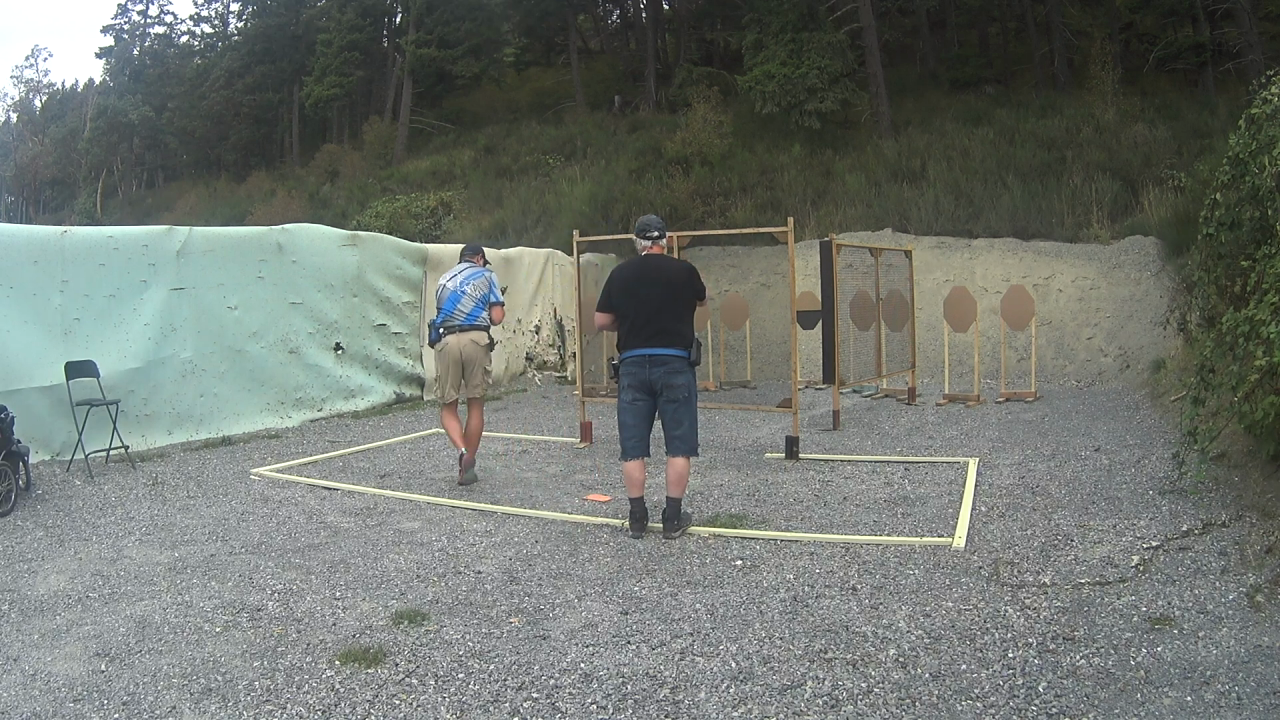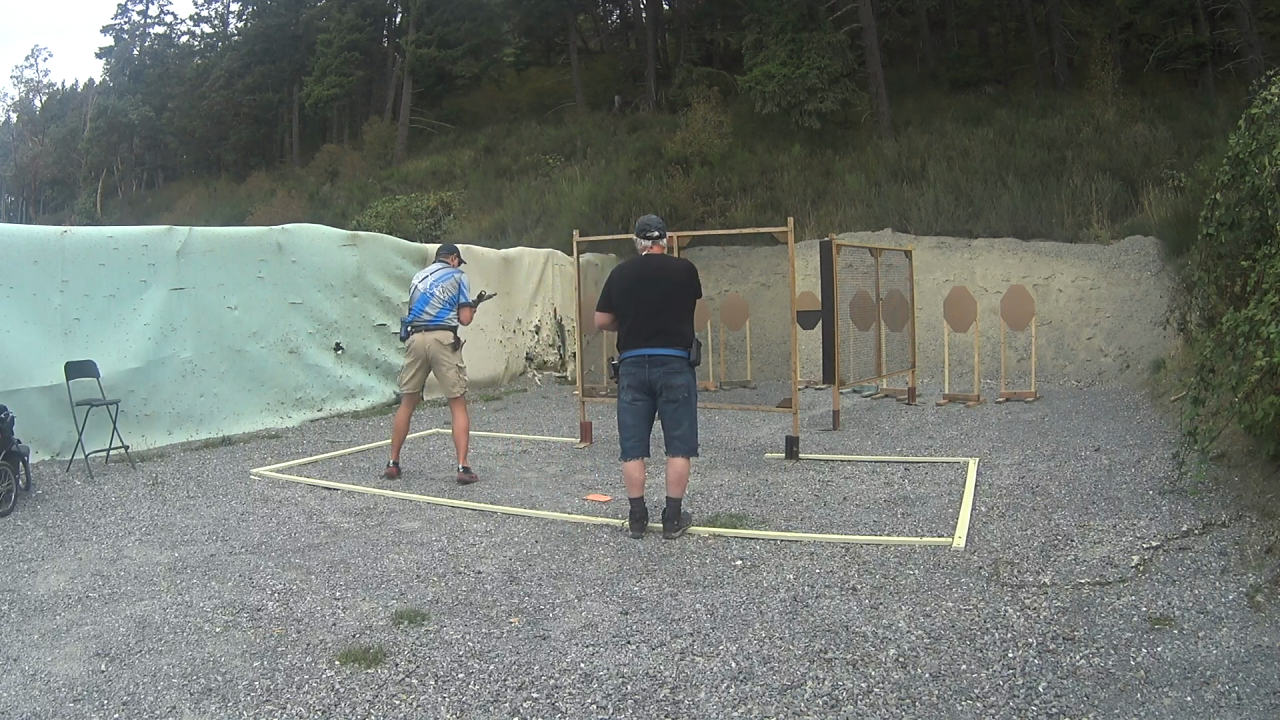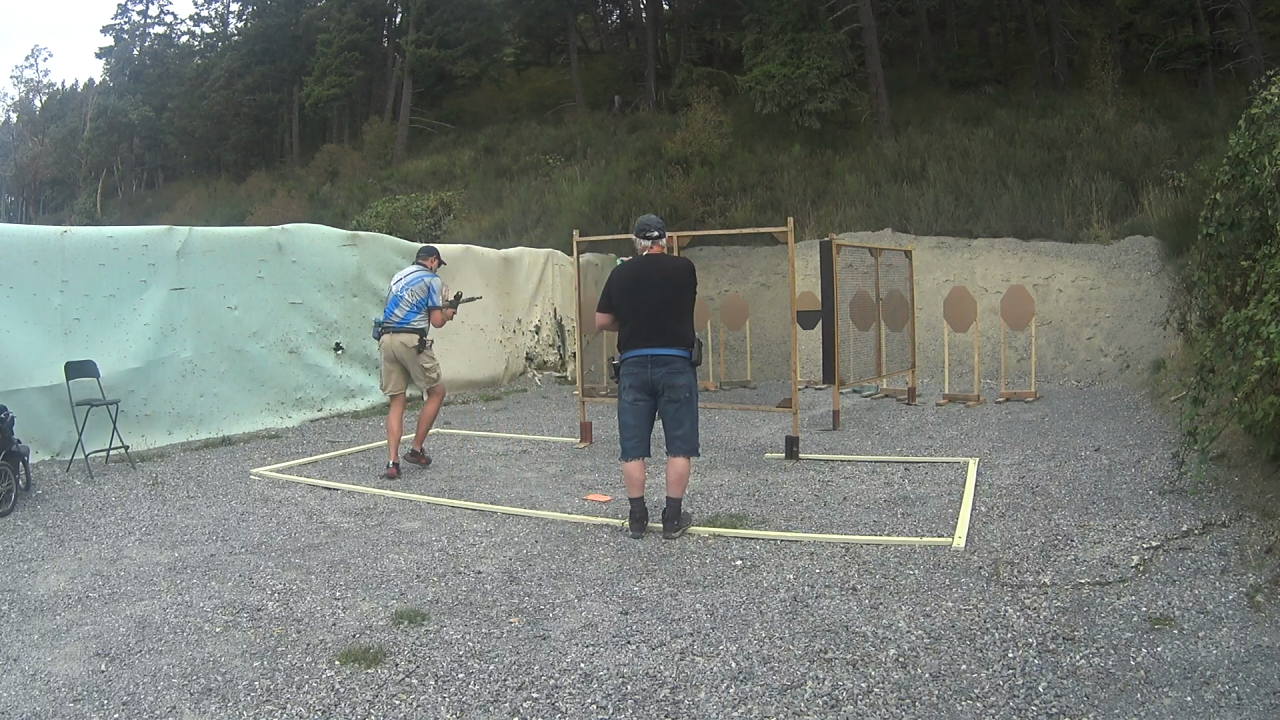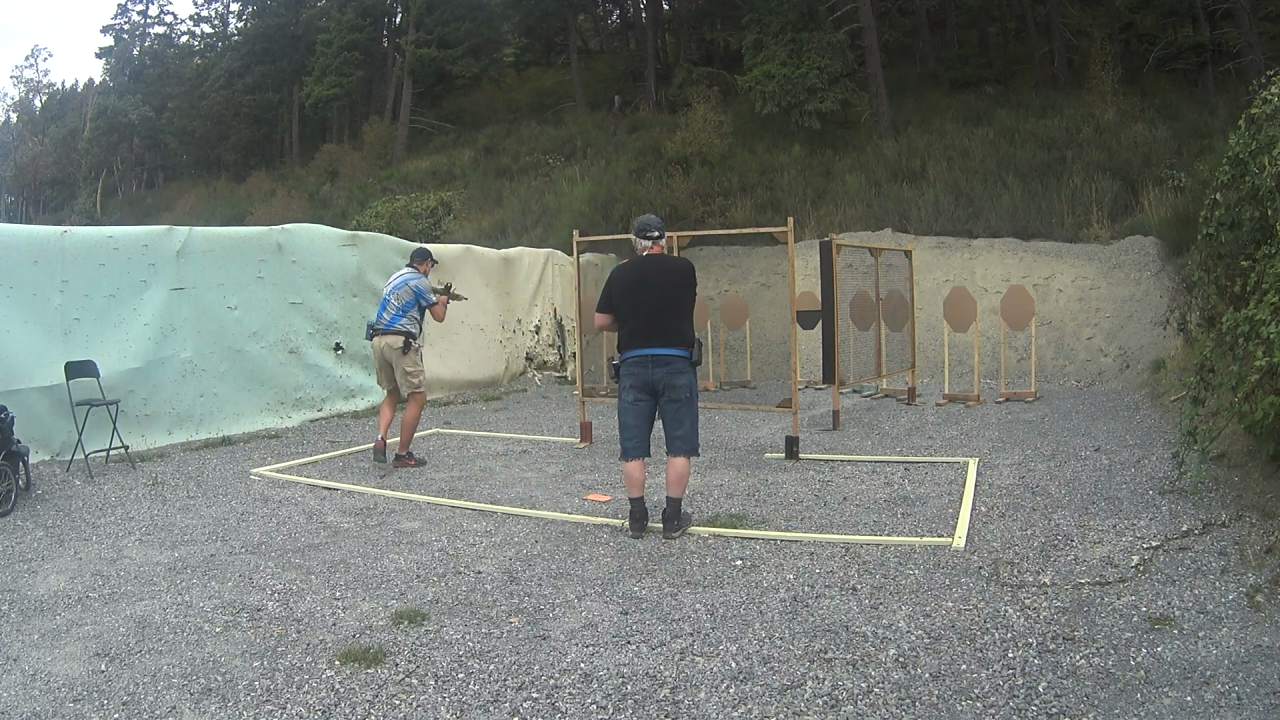
dt=0.3s
person 1, frame 1
left shoulder: (620, 273)
right shoulder: (683, 270)
left elbow: (601, 322)
right elbow: (702, 300)
left hip: (633, 365)
right hip: (674, 364)
left knee: (633, 447)
right knee: (678, 446)
left ankle: (637, 518)
right ankle: (673, 518)
person 1, frame 2
left shoulder: (620, 273)
right shoulder: (684, 269)
left elbow: (601, 321)
left hip: (633, 365)
right hip: (674, 364)
left knee: (633, 447)
right knee: (678, 446)
left ankle: (637, 517)
right ankle: (673, 518)
person 1, frame 3
left shoulder: (620, 273)
right shoulder: (684, 268)
left elbow: (602, 322)
left hip: (634, 365)
right hip: (675, 364)
left knee: (633, 447)
right knee: (679, 445)
left ankle: (637, 518)
right ankle: (673, 518)
person 1, frame 4
left shoulder: (620, 274)
right shoulder: (684, 268)
left elbow: (601, 322)
left hip: (634, 366)
right hip: (675, 364)
left knee: (633, 447)
right knee: (679, 445)
left ankle: (637, 518)
right ankle: (673, 518)
person 2, frame 1
left shoulder: (444, 279)
right shoulder: (487, 275)
right elbow: (497, 318)
left hip: (447, 342)
right hip: (476, 340)
left knee: (448, 408)
right knee: (475, 405)
left ankle: (463, 452)
right ankle: (467, 468)
person 2, frame 2
left shoulder: (418, 277)
right shoulder: (459, 276)
right elbow: (465, 318)
right wrist: (471, 308)
left hip: (415, 340)
right hip: (443, 340)
left knee: (408, 402)
right knee: (458, 404)
left ankle: (393, 463)
right ankle: (463, 466)
person 2, frame 3
left shoulder: (399, 276)
right shoulder: (432, 280)
right elbow: (437, 321)
left wrist: (441, 303)
right wrist: (447, 313)
left hip: (387, 340)
right hip: (413, 341)
left knee: (397, 403)
right knee: (436, 392)
left ankle: (393, 463)
right ankle: (416, 448)
person 2, frame 4
left shoulder: (396, 278)
right shoulder: (420, 281)
right elbow: (438, 316)
left wrist: (434, 300)
right wrist: (443, 302)
left hip: (380, 341)
right hip: (401, 343)
left knee: (392, 395)
right knee: (417, 398)
left ankle: (381, 438)
right ankle: (403, 454)
